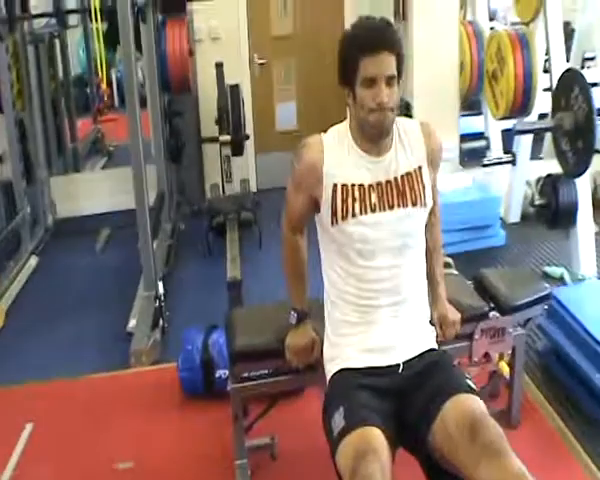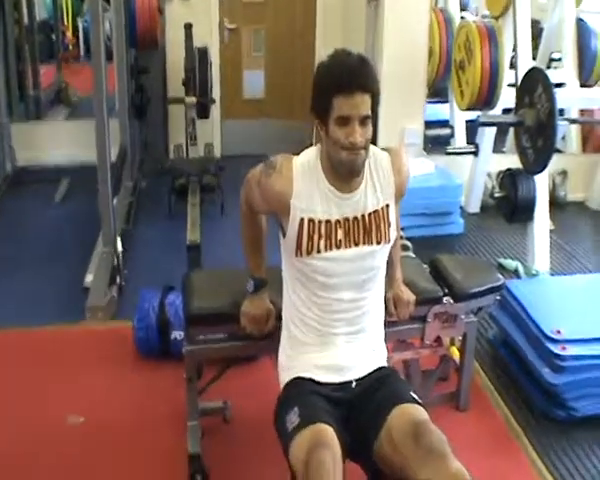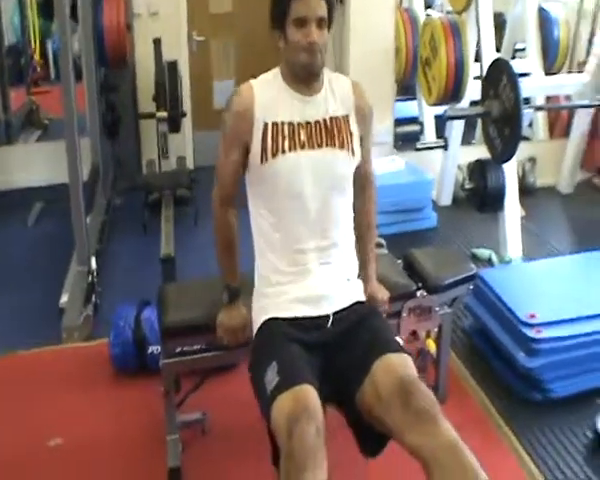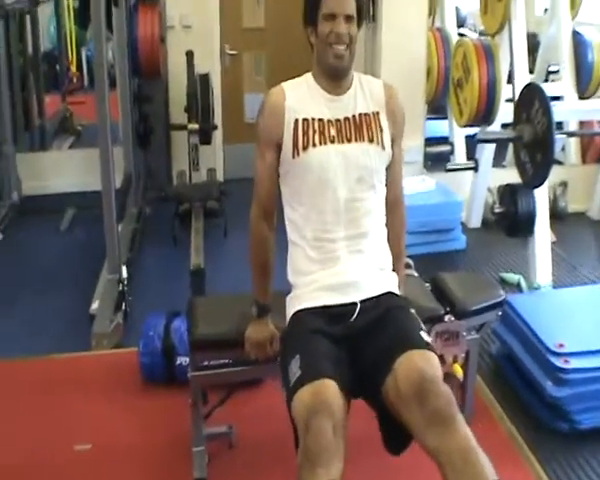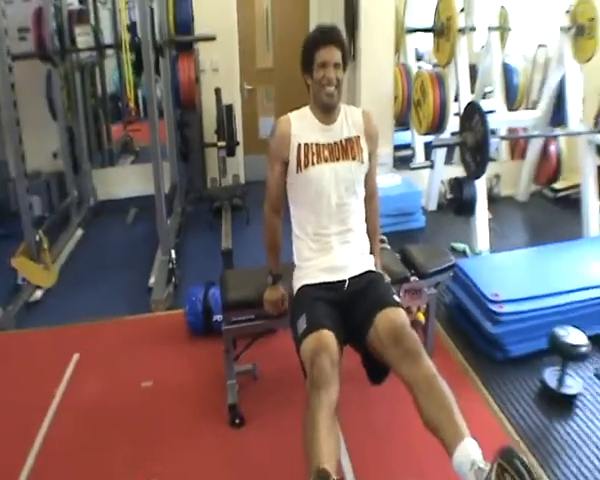
dt=0.5s
person 1, frame 1
left shoulder: (425, 142)
right shoulder: (317, 158)
right elbow: (292, 229)
right wrist: (299, 320)
left hip: (420, 352)
right hip: (354, 362)
person 1, frame 2
left shoulder: (394, 171)
right shoulder: (284, 181)
right elbow: (248, 202)
right wrist: (256, 288)
left hip: (372, 370)
right hip: (308, 376)
person 1, frame 3
left shoulder: (354, 98)
right shoulder: (248, 103)
right elbow: (223, 202)
left wrist: (370, 274)
right wrist: (231, 297)
left hip: (348, 301)
right hip: (283, 312)
left knee: (418, 407)
right knee: (303, 432)
person 1, frame 4
left shoulder: (386, 100)
right shoulder: (281, 105)
right elbow: (263, 215)
left wrist: (397, 284)
right wrist: (260, 312)
left hip: (378, 293)
right hip: (314, 302)
left knee: (436, 403)
right knee: (321, 428)
person 1, frame 5
left shoulder: (365, 124)
right shoulder: (287, 131)
right elbow: (273, 209)
right wrist: (274, 280)
left hip: (362, 271)
right hip: (314, 279)
left knee: (407, 344)
right knee: (323, 368)
